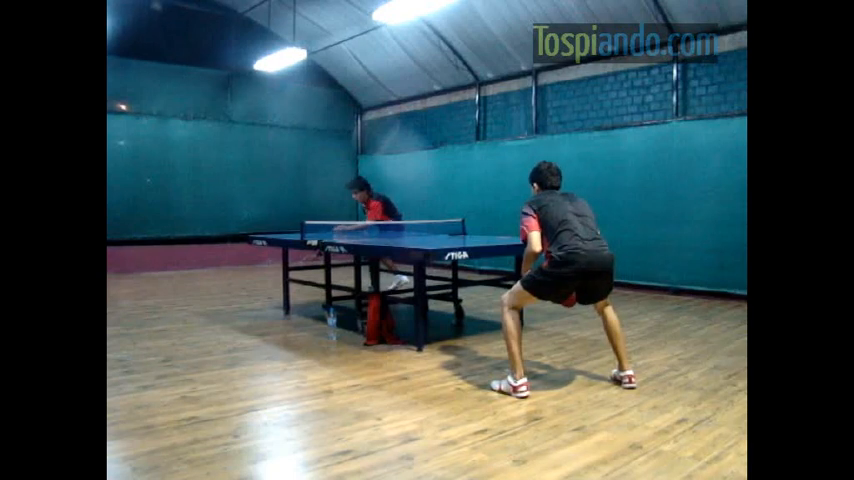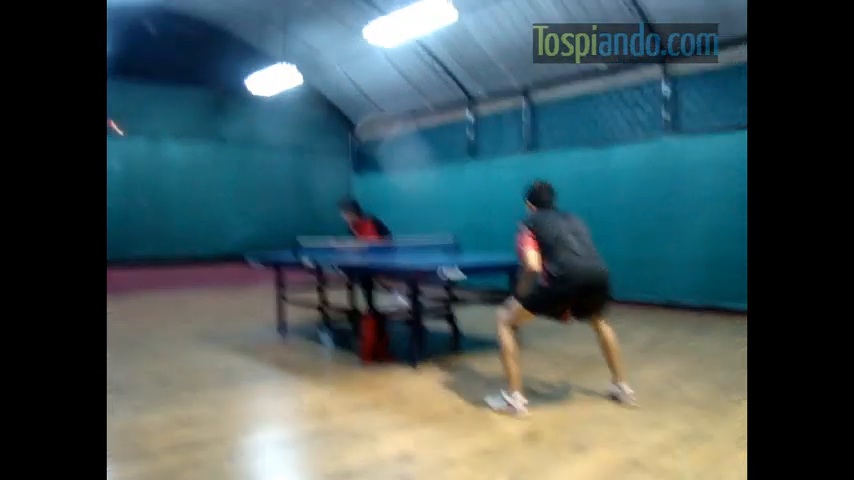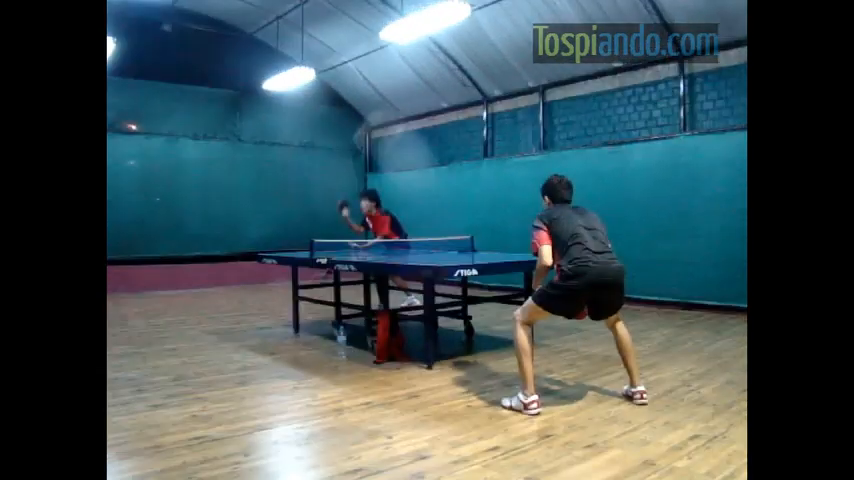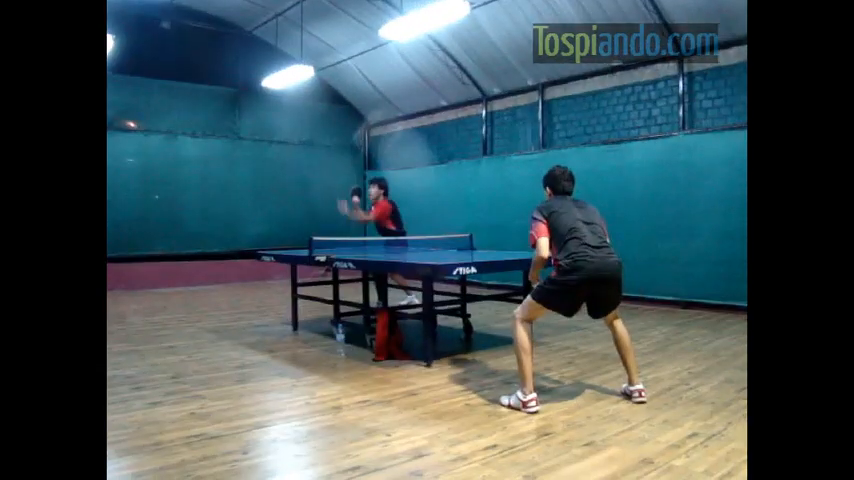
dt=0.2s
person 1, frame 1
left shoulder: (533, 204)
right shoulder: (579, 201)
left elbow: (535, 248)
left wrist: (525, 271)
right wrist: (578, 285)
left hip: (568, 260)
right hip: (603, 258)
left knee: (509, 303)
right knee: (604, 306)
left ankle: (517, 380)
right ankle: (625, 371)
person 1, frame 2
left shoulder: (529, 223)
right shoulder: (572, 218)
left elbow: (533, 267)
left wrist: (521, 291)
right wrist: (570, 302)
left hip: (565, 276)
right hip: (599, 274)
left knee: (505, 319)
right knee: (598, 321)
left ankle: (513, 397)
right ankle: (621, 386)
person 1, frame 3
left shoulder: (544, 218)
right shoulder: (590, 214)
left elbow: (546, 261)
left wrist: (536, 284)
right wrist: (588, 300)
left hip: (578, 274)
right hip: (613, 271)
left knee: (522, 319)
right knee: (615, 321)
left ankle: (528, 397)
right ankle: (637, 387)
person 1, frame 4
left shoulder: (543, 210)
right shoulder: (590, 208)
left elbow: (543, 253)
left wrist: (533, 275)
right wrist: (586, 292)
left hip: (575, 270)
right hip: (611, 266)
left knee: (522, 317)
right knee: (613, 320)
left ankle: (527, 395)
right ankle: (635, 385)
